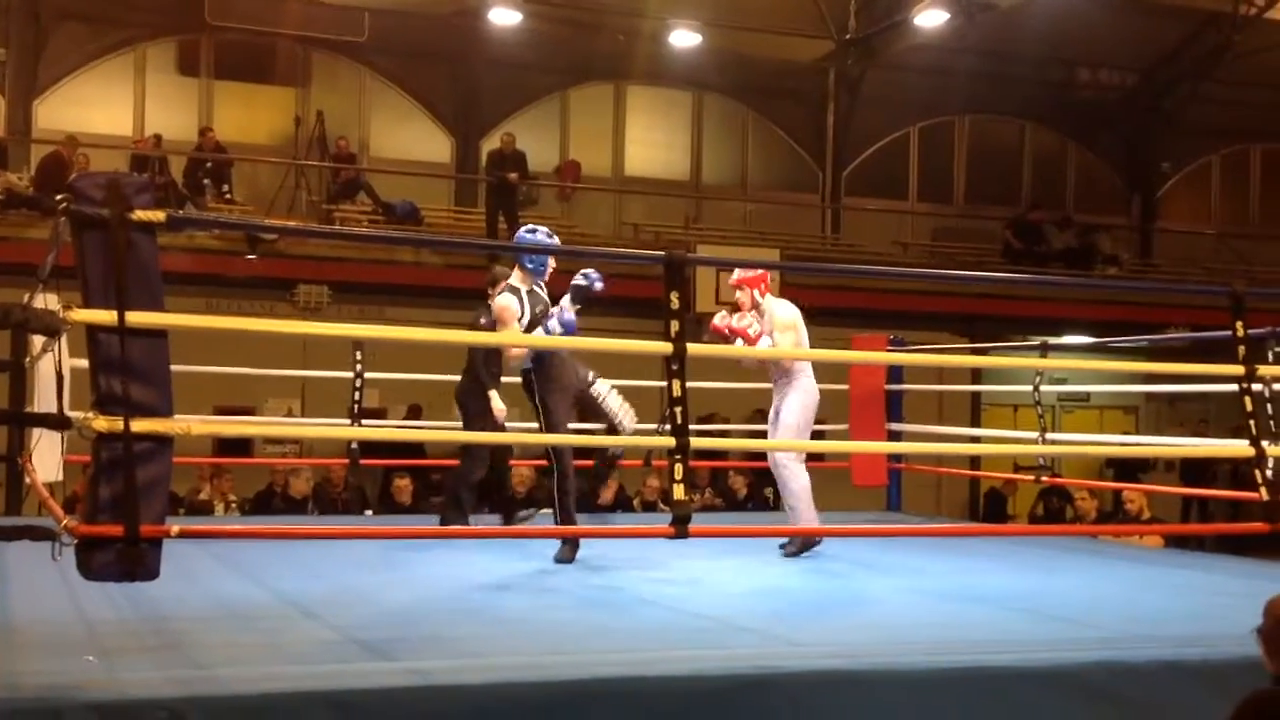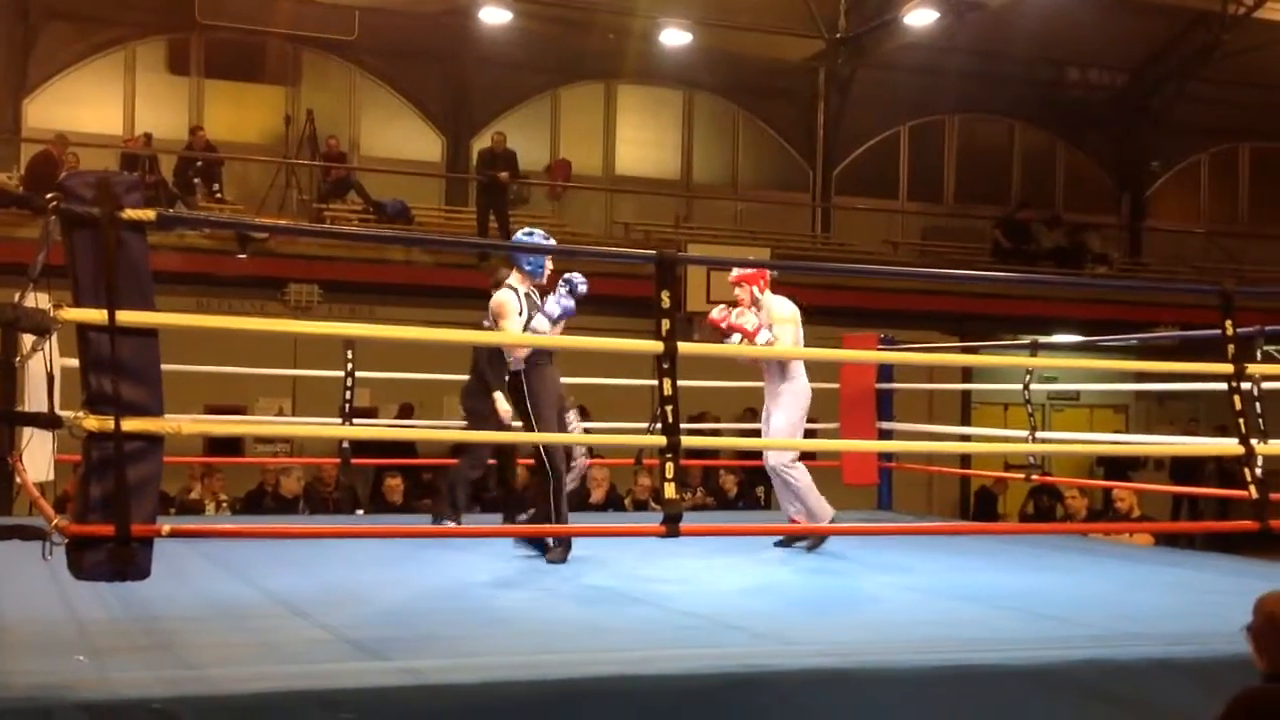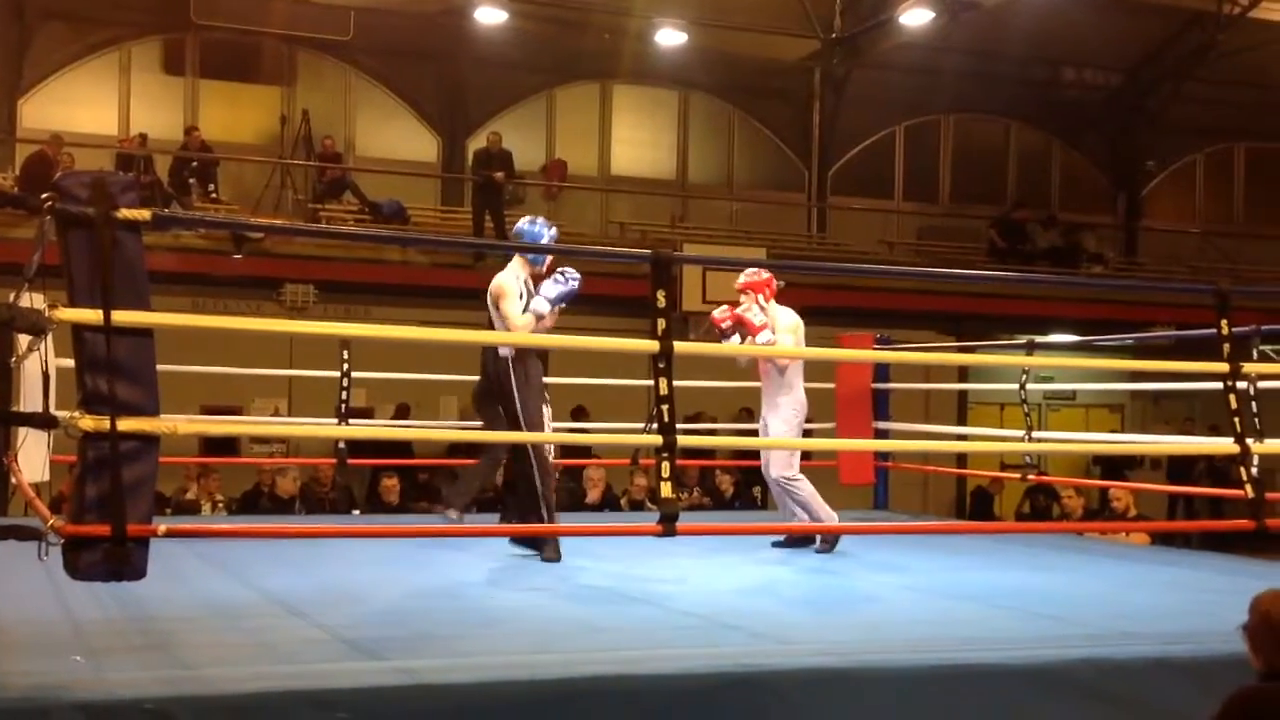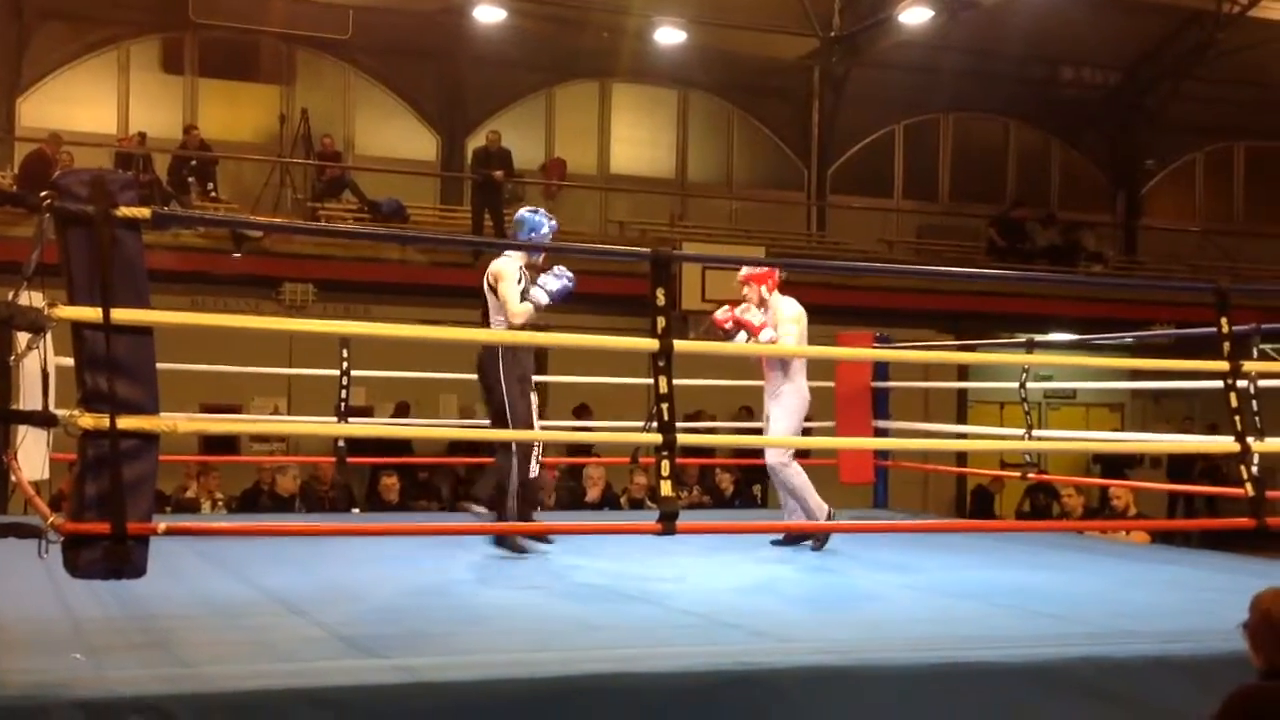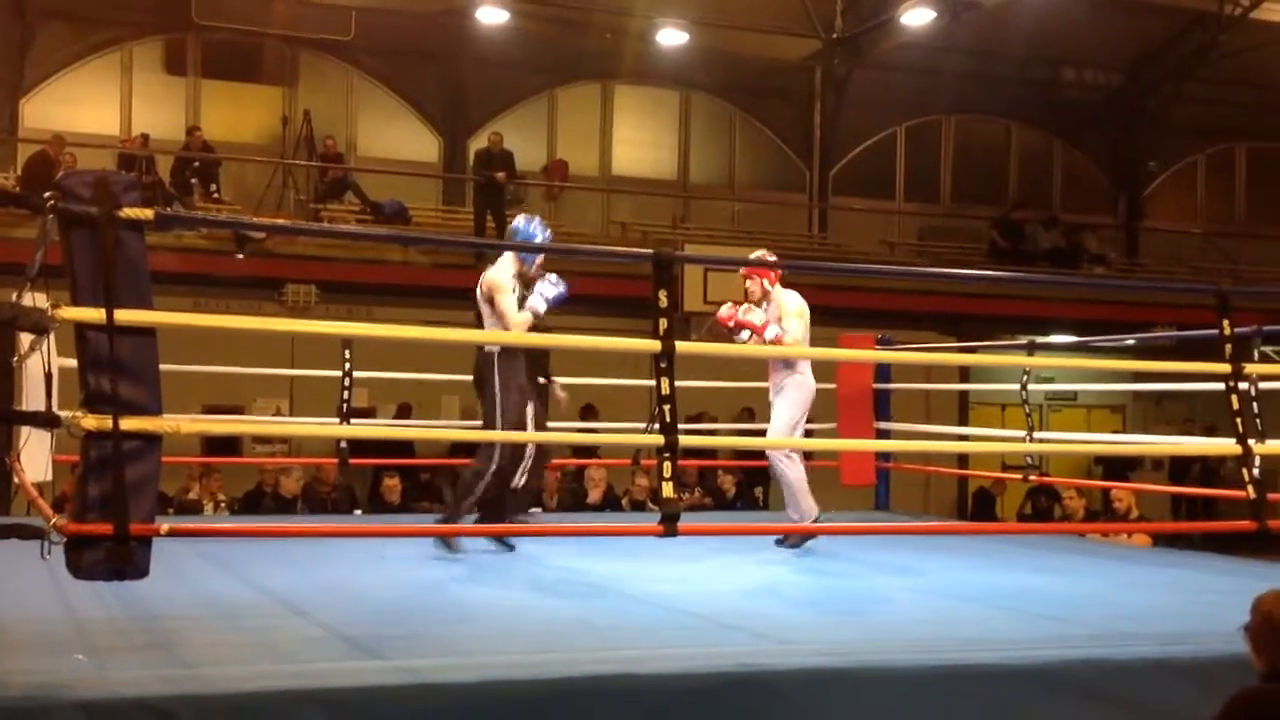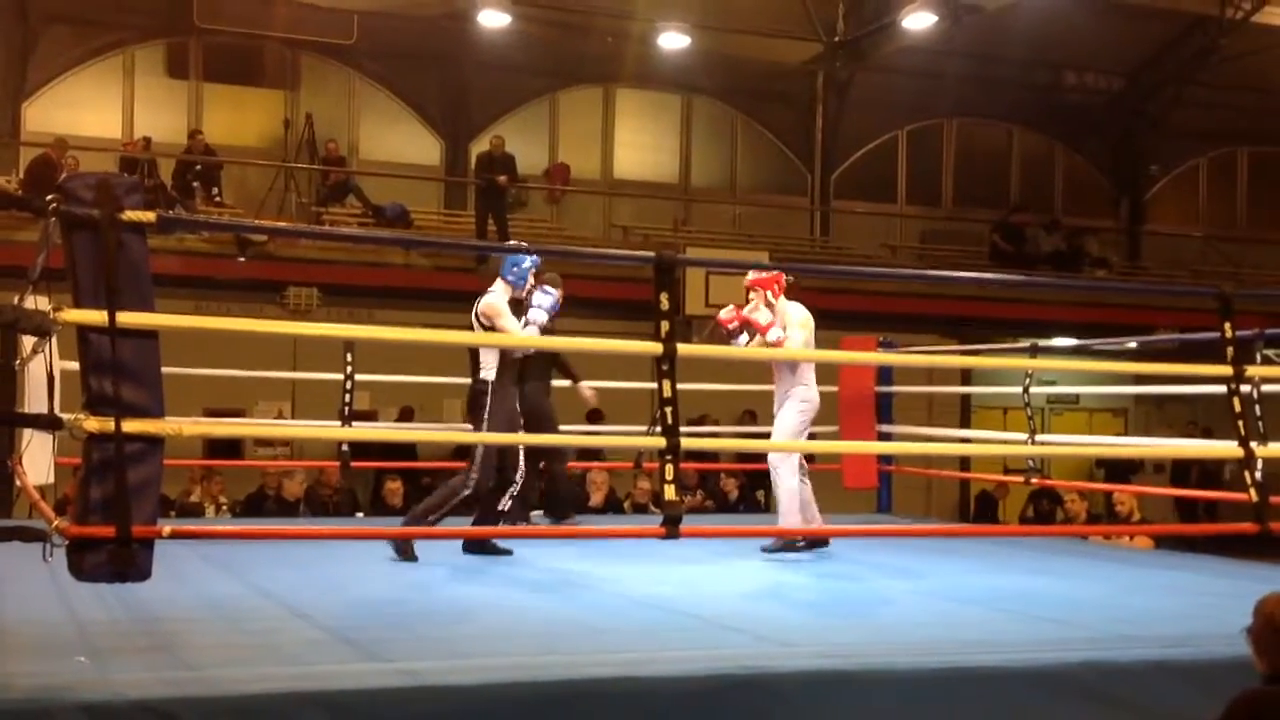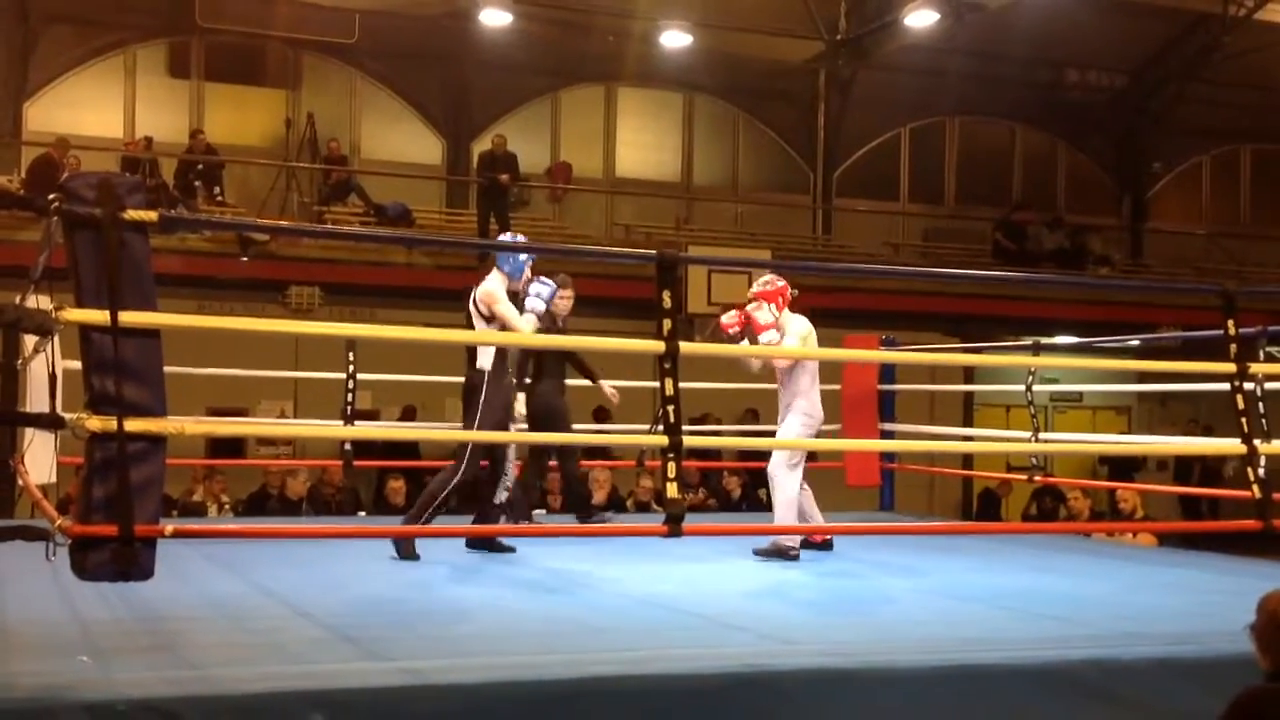
dt=0.1s
person 1, frame 1
left shoulder: (536, 286)
right shoulder: (506, 301)
right elbow: (513, 355)
left wrist: (574, 299)
right wrist: (547, 333)
left hip: (566, 366)
right hip: (544, 382)
right knee: (562, 459)
right ankle: (569, 537)
person 1, frame 2
left shoulder: (533, 293)
right shoulder: (505, 299)
right elbow: (516, 349)
left wrist: (565, 302)
right wrist: (546, 317)
left hip: (548, 380)
right hip: (530, 385)
left knee: (565, 459)
right knee: (552, 462)
left ankle: (539, 529)
right ankle: (559, 538)
person 1, frame 3
left shoulder: (525, 282)
right shoulder: (505, 281)
left elbow: (539, 328)
right elbow: (519, 331)
left wrist: (558, 299)
right wrist: (546, 299)
left hip: (529, 370)
right hip: (510, 372)
right knee: (536, 456)
left ankle: (523, 528)
right ankle: (545, 535)
person 1, frame 4
left shoulder: (521, 271)
right shoulder: (503, 267)
right elbow: (514, 317)
left wrist: (550, 291)
right wrist: (545, 291)
left hip: (516, 360)
right hip: (502, 361)
left knee: (525, 442)
right knee: (516, 443)
left ankle: (520, 519)
right ankle: (506, 525)
person 1, frame 5
left shoulder: (510, 278)
right shoulder: (497, 278)
right elbow: (514, 327)
left wrist: (543, 301)
right wrist: (541, 299)
left hip: (512, 366)
right hip: (498, 368)
left knee: (522, 448)
right knee: (496, 452)
left ankle: (493, 519)
right ankle: (450, 519)
person 1, frame 6
left shoulder: (500, 304)
right shoulder: (493, 303)
left elbow: (514, 348)
left wrist: (534, 317)
right wrist: (540, 313)
left hip: (503, 394)
right hip: (490, 396)
left knee: (512, 471)
right knee: (473, 476)
left ankle: (478, 537)
right ankle: (409, 529)
person 1, frame 7
left shoulder: (497, 293)
right shoulder: (491, 290)
left elbow: (514, 334)
right elbow: (523, 332)
left wrist: (533, 306)
right wrist: (537, 301)
left hip: (497, 385)
right hip: (485, 386)
left knee: (500, 464)
right knee: (465, 464)
left ankle: (482, 533)
right ankle: (409, 527)
person 2, frame 1
left shoulder: (782, 312)
right shoulder: (760, 316)
left elbow: (786, 361)
left wrist: (754, 336)
right wrist: (733, 337)
left hip: (800, 390)
right hip: (782, 394)
left knee: (787, 459)
right knee: (778, 463)
left ankle: (805, 529)
right ankle: (806, 530)
person 2, frame 2
left shoulder: (781, 308)
right shoulder: (757, 313)
left wrist: (755, 331)
right wrist: (728, 331)
left hip: (791, 393)
right hip: (775, 395)
left knee: (781, 461)
right knee: (773, 462)
left ankle: (822, 518)
right ankle: (801, 523)
person 2, frame 3
left shoulder: (785, 319)
right shoulder: (762, 319)
left elbow: (783, 359)
left wrist: (758, 330)
right wrist: (729, 332)
left hip: (787, 404)
right hip: (770, 404)
left knee: (783, 472)
right knee: (771, 472)
left ankle: (828, 523)
person 2, frame 4
left shoulder: (788, 309)
right shoulder: (764, 313)
left wrist: (759, 327)
right wrist: (733, 330)
left hip: (791, 393)
right hip: (774, 395)
left knee: (778, 458)
right knee: (776, 463)
left ankle: (820, 513)
right ankle: (800, 523)
person 2, frame 5
left shoulder: (791, 302)
right shoulder: (766, 306)
left elbow: (794, 346)
right elbow: (753, 347)
left wrist: (762, 325)
right wrist: (737, 328)
left hip: (796, 385)
right hip: (780, 387)
left knee: (779, 449)
right knee: (784, 454)
left ankle: (806, 519)
right ankle: (801, 521)
person 2, frame 6
left shoulder: (795, 312)
right shoulder: (774, 317)
left wrist: (766, 328)
right wrist: (736, 331)
left hip: (800, 397)
right hip: (786, 399)
left knee: (781, 460)
right knee: (793, 467)
left ankle: (792, 533)
right ankle: (813, 533)
person 2, frame 7
left shoulder: (797, 325)
right shoulder: (778, 327)
left elbow: (783, 361)
right elbow: (755, 364)
left wrist: (766, 329)
right wrist: (737, 336)
left hip: (804, 409)
right hip: (791, 410)
left knee: (780, 468)
right knee: (793, 475)
left ankle: (786, 542)
right ankle: (819, 535)
person 3, frame 1
left shoulder: (497, 319)
right shoulder: (485, 319)
right elbow: (476, 362)
right wrist: (493, 396)
left hip: (480, 393)
right hip: (476, 393)
left knee: (501, 452)
right knee: (476, 456)
left ankle: (509, 513)
right ankle: (453, 518)
person 3, frame 2
right shoulder: (489, 322)
right elbow: (482, 363)
right wrist: (498, 396)
left hip: (489, 394)
right hip: (482, 395)
left knee: (506, 454)
right knee: (476, 455)
left ankle: (511, 514)
right ankle: (447, 514)
person 3, frame 3
left shoulder: (515, 321)
right shoulder: (502, 320)
right elbow: (493, 362)
right wrist: (514, 395)
left hip: (505, 393)
right hip: (495, 393)
left knee: (518, 452)
right knee: (496, 451)
left ankle: (513, 513)
right ankle: (454, 503)
person 3, frame 4
left shoulder: (522, 319)
right shoulder: (510, 318)
right elbow: (501, 357)
left wrist: (529, 389)
left hip: (516, 392)
right hip: (508, 392)
left knee: (525, 448)
right knee: (517, 448)
left ankle: (511, 511)
right ankle: (481, 498)
person 3, frame 5
left shoulder: (537, 321)
left wrist: (554, 385)
left hip: (531, 390)
left knee: (535, 450)
right knee: (539, 450)
left ankle: (514, 510)
right ankle: (516, 508)
person 3, frame 6
left shoulder: (546, 325)
left elbow: (555, 359)
left wrist: (579, 384)
left hip: (536, 395)
right hip: (532, 395)
left knee: (532, 456)
right knee: (555, 454)
right ankle: (561, 513)
person 3, frame 7
left shoulder: (559, 325)
right shoulder: (543, 325)
left elbow: (573, 358)
right elbow: (524, 362)
left wrist: (601, 383)
right wrist: (520, 397)
left hip: (550, 395)
right hip: (546, 395)
left knee: (538, 456)
right knee: (568, 453)
left ankle: (519, 513)
right ankle: (585, 512)
